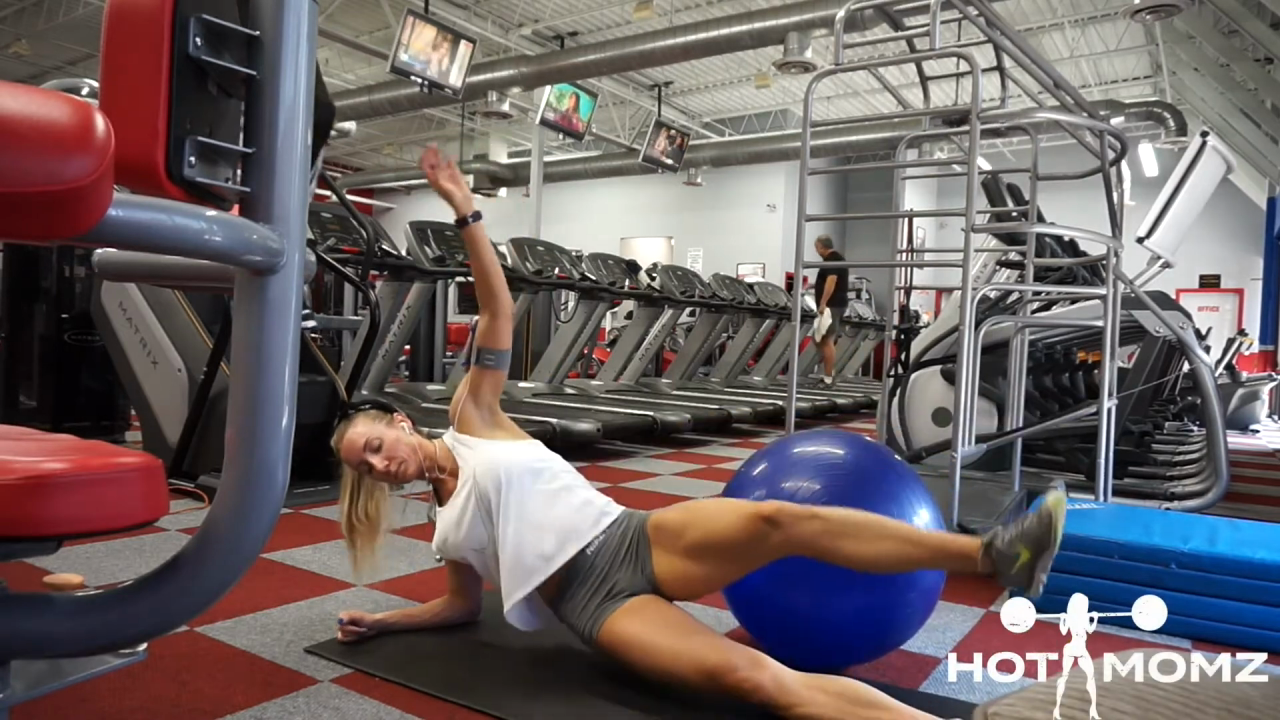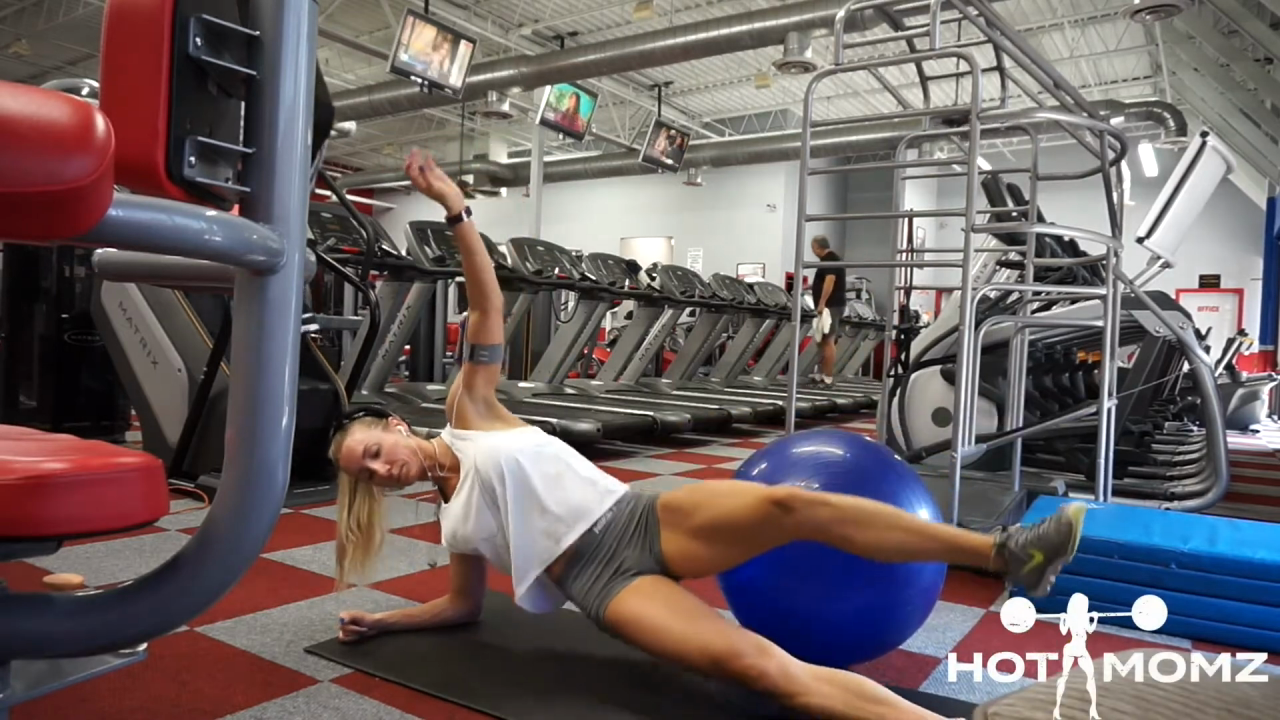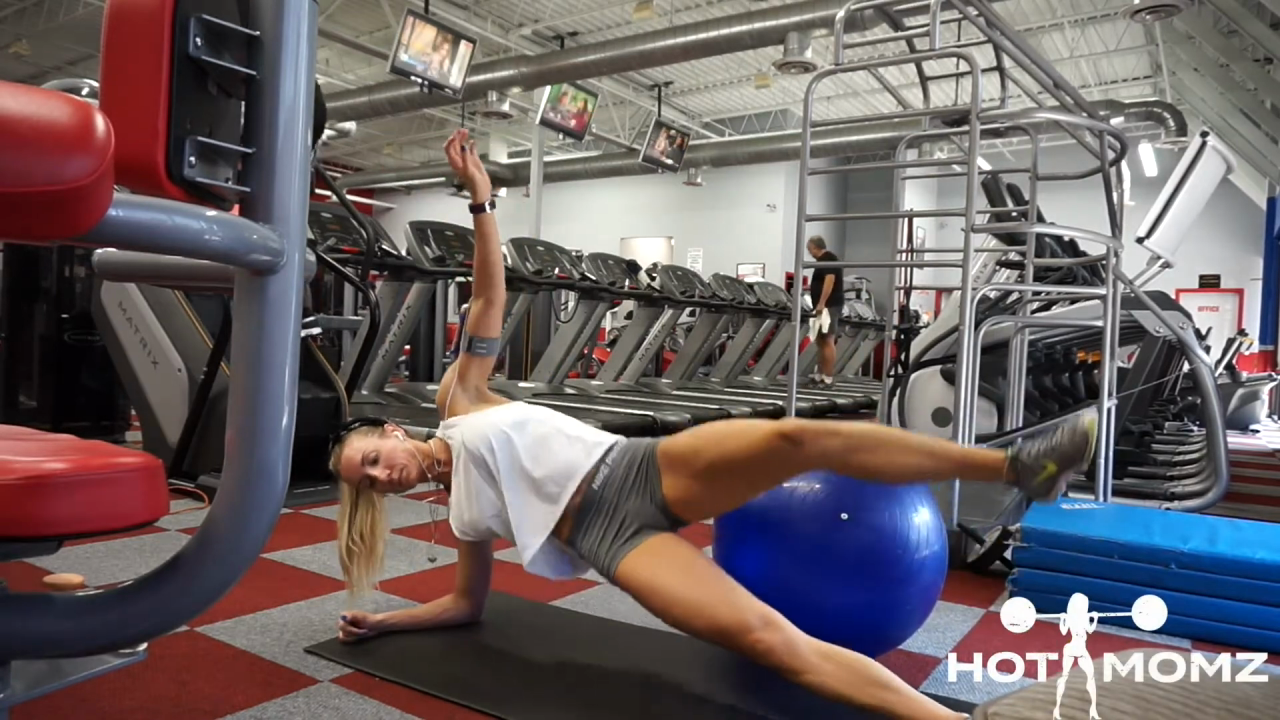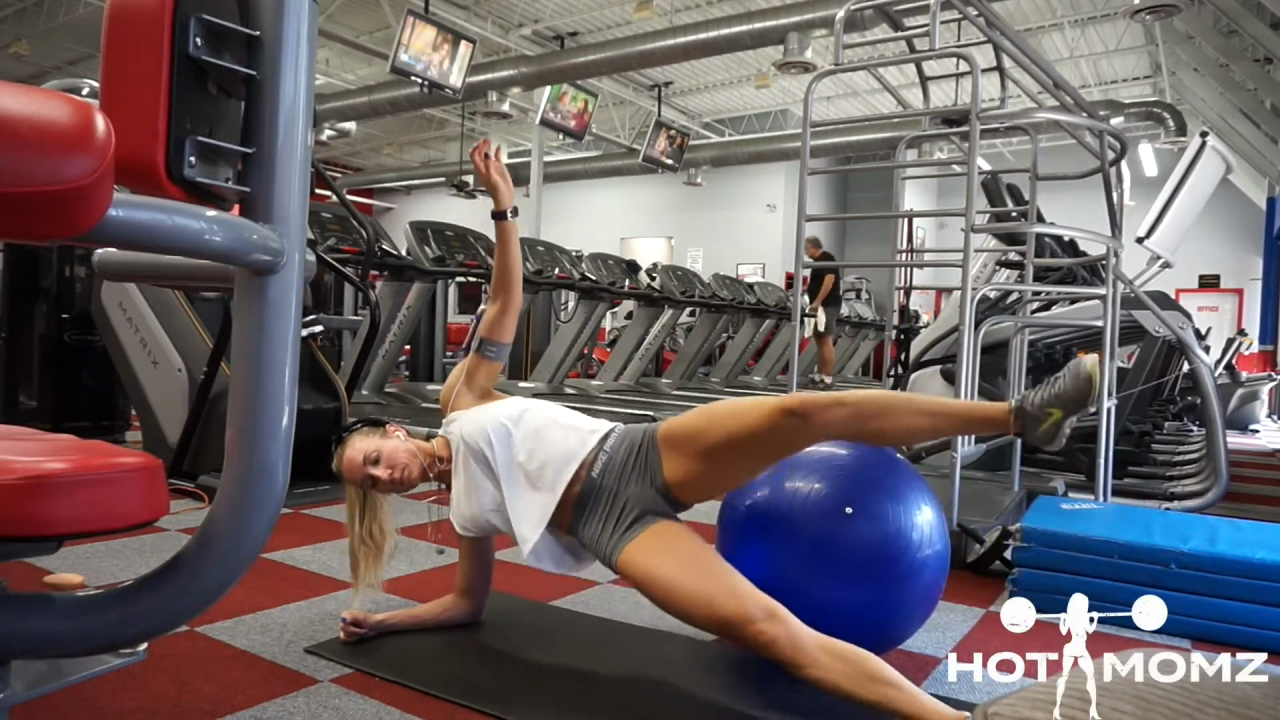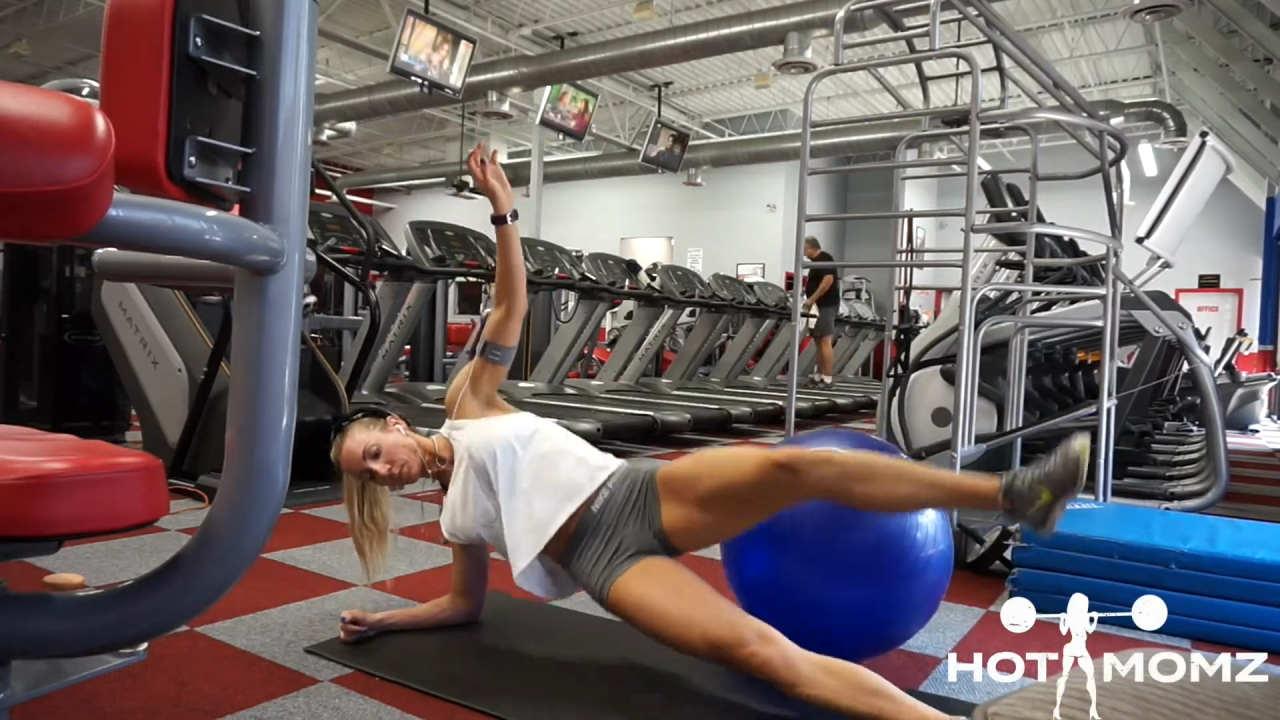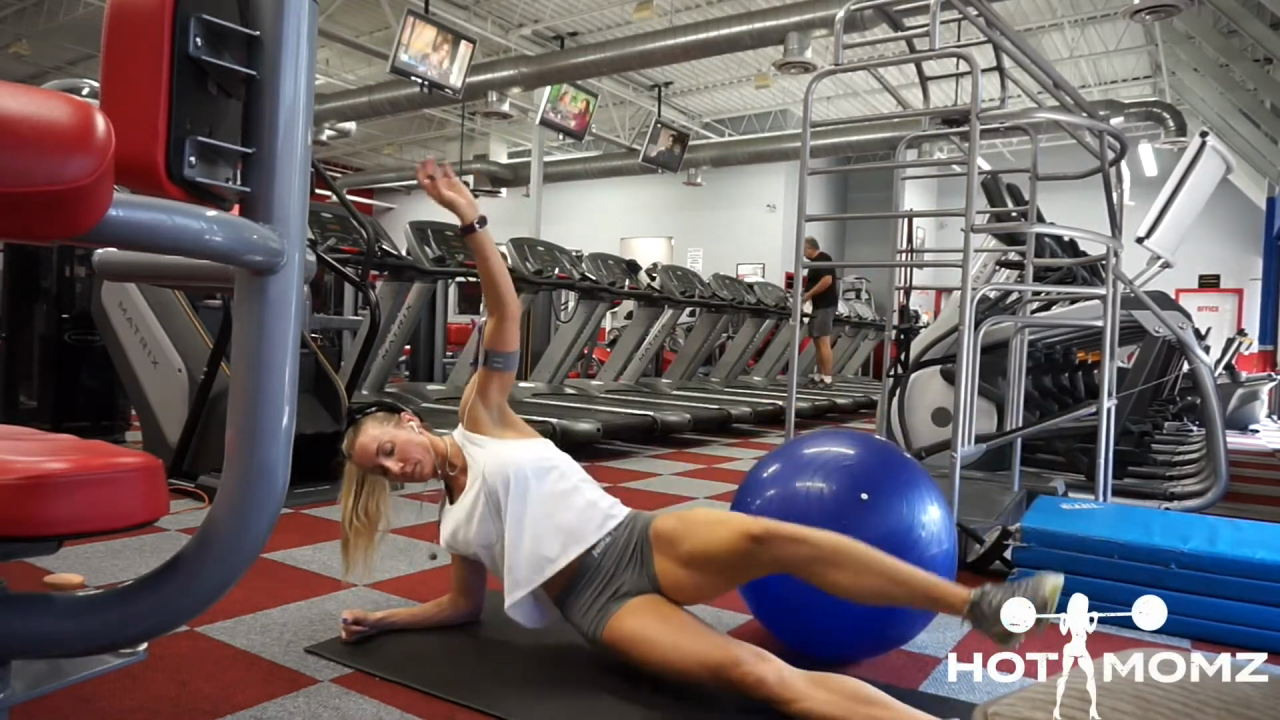
dt=0.2s
person 1, frame 1
left shoulder: (471, 419)
right shoulder: (446, 529)
left elbow: (498, 307)
right elbow: (461, 607)
left wrist: (467, 215)
right wrist: (377, 622)
left hip: (633, 538)
right hip: (600, 603)
left knee: (780, 520)
left ankle: (992, 554)
person 1, frame 2
left shoulder: (465, 411)
right shoulder: (454, 523)
left elbow: (488, 305)
right elbow: (463, 606)
left wrist: (457, 211)
right wrist: (376, 620)
left hip: (644, 518)
right hip: (608, 581)
left knee: (790, 506)
left ankle: (1008, 554)
person 1, frame 3
left shoulder: (457, 396)
right shoulder: (463, 512)
left elbow: (491, 293)
right elbow: (468, 604)
left wrist: (479, 198)
right wrist: (381, 622)
left hip: (645, 470)
right hip: (619, 534)
left knee: (800, 439)
right knee: (767, 639)
left ankle: (1016, 464)
person 1, frame 4
left shoulder: (461, 395)
right shoulder: (462, 510)
left elbow: (507, 299)
right elbow: (468, 603)
left wrist: (502, 203)
right wrist: (380, 621)
left hip: (641, 457)
right hip: (613, 526)
left knee: (802, 410)
right knee: (770, 631)
left ankle: (1017, 414)
person 1, frame 5
left shoulder: (465, 402)
right shoulder: (455, 517)
left elbow: (511, 304)
right elbow: (465, 605)
left wrist: (502, 212)
right wrist: (379, 620)
left hip: (638, 498)
right hip: (608, 562)
left knee: (789, 466)
right knee: (761, 653)
left ankle: (1005, 492)
person 1, frame 6
left shoulder: (480, 415)
right shoulder: (454, 525)
left elbow: (506, 313)
right elbow: (464, 606)
left wrist: (470, 219)
right wrist: (380, 619)
left hip: (638, 540)
right hip: (604, 604)
left knee: (768, 538)
left ankle: (979, 603)
